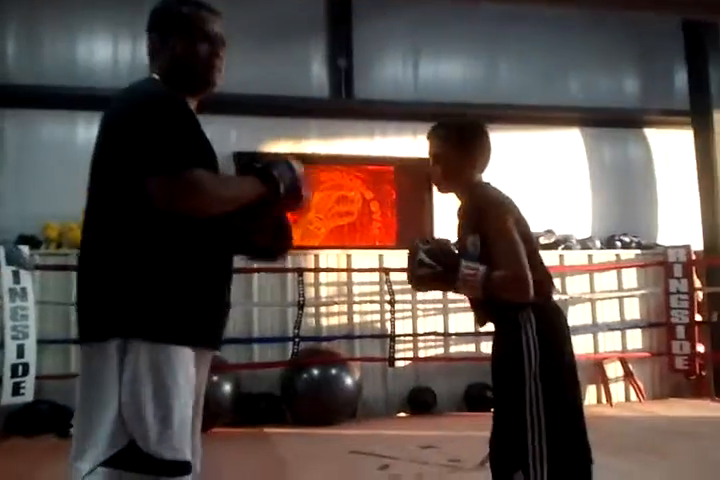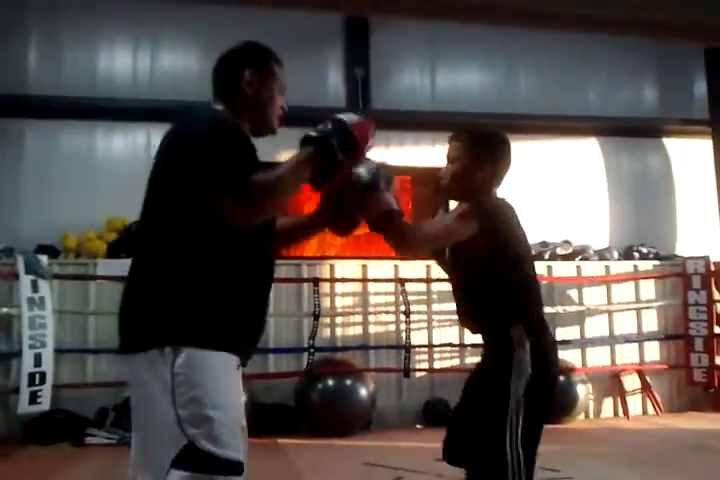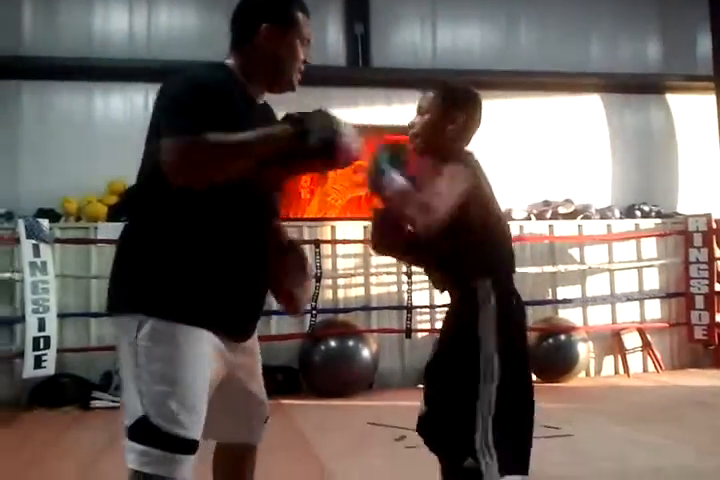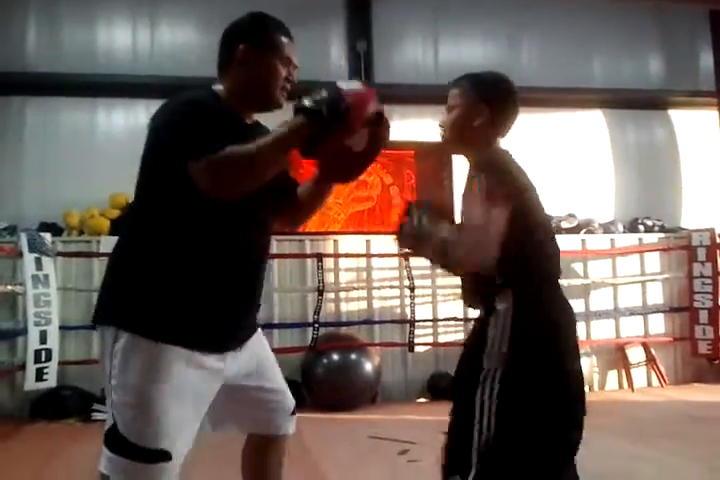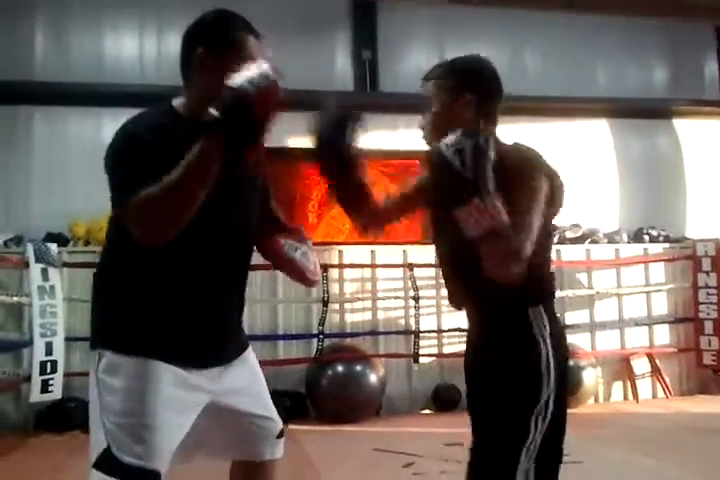
dt=1s
person 1, frame 1
left shoulder: (169, 113)
right shoulder: (150, 106)
right elbow: (180, 194)
left wrist: (246, 229)
right wrist: (270, 182)
left hip: (170, 321)
right hip: (140, 323)
person 1, frame 2
left shoulder: (224, 142)
right shoulder: (211, 133)
left elbow: (262, 235)
right elbow: (244, 209)
left wrist: (320, 218)
right wrist: (315, 154)
left hip: (211, 336)
right hip: (181, 335)
person 1, frame 3
left shoulder: (265, 107)
right shoulder: (201, 90)
right elbow: (183, 165)
left wrist: (287, 261)
right wrist: (292, 135)
left hip: (232, 308)
right hip: (171, 304)
left knee: (244, 432)
person 1, frame 4
left shoulder: (257, 133)
right shoulder: (187, 114)
left elbow: (289, 212)
right elbow: (222, 179)
left wrist: (332, 169)
right wrist: (307, 124)
left hip: (232, 325)
right hip: (159, 322)
left knee: (274, 421)
person 1, frame 5
left shoulder: (240, 136)
right shoulder: (144, 137)
left elbow: (260, 214)
right elbow: (150, 224)
right wrist: (217, 138)
left hip: (222, 342)
right hip: (145, 347)
person 2, frame 1
left shoulder: (492, 208)
right shoulder: (471, 209)
left elbow: (521, 286)
left wrist: (454, 273)
right wrist: (444, 269)
left hip: (531, 331)
right hip: (514, 331)
left knee: (534, 451)
right knee: (512, 449)
person 2, frame 2
left shoulder: (487, 215)
right shoulder: (476, 214)
left elbow: (416, 242)
left wrist: (377, 197)
left hip: (520, 350)
right hip: (502, 347)
right knee: (469, 449)
person 2, frame 3
left shoulder: (457, 168)
right shoulder: (435, 168)
left elbow: (421, 220)
left wrist: (386, 175)
right wrist: (388, 235)
left hip: (486, 310)
right hip: (465, 311)
left knee: (479, 448)
right knee: (446, 436)
person 2, frame 4
left shoulder: (489, 172)
right shoulder: (501, 170)
left elbow: (476, 257)
left wrist: (422, 232)
right wrist: (442, 234)
left hip: (515, 324)
right hip: (548, 320)
person 2, frame 5
left shoulder: (526, 169)
right shoulder: (447, 169)
left elbow: (511, 265)
right elbow: (372, 216)
left wrist: (474, 195)
right wrist: (339, 160)
left hip: (526, 336)
right hip: (491, 335)
